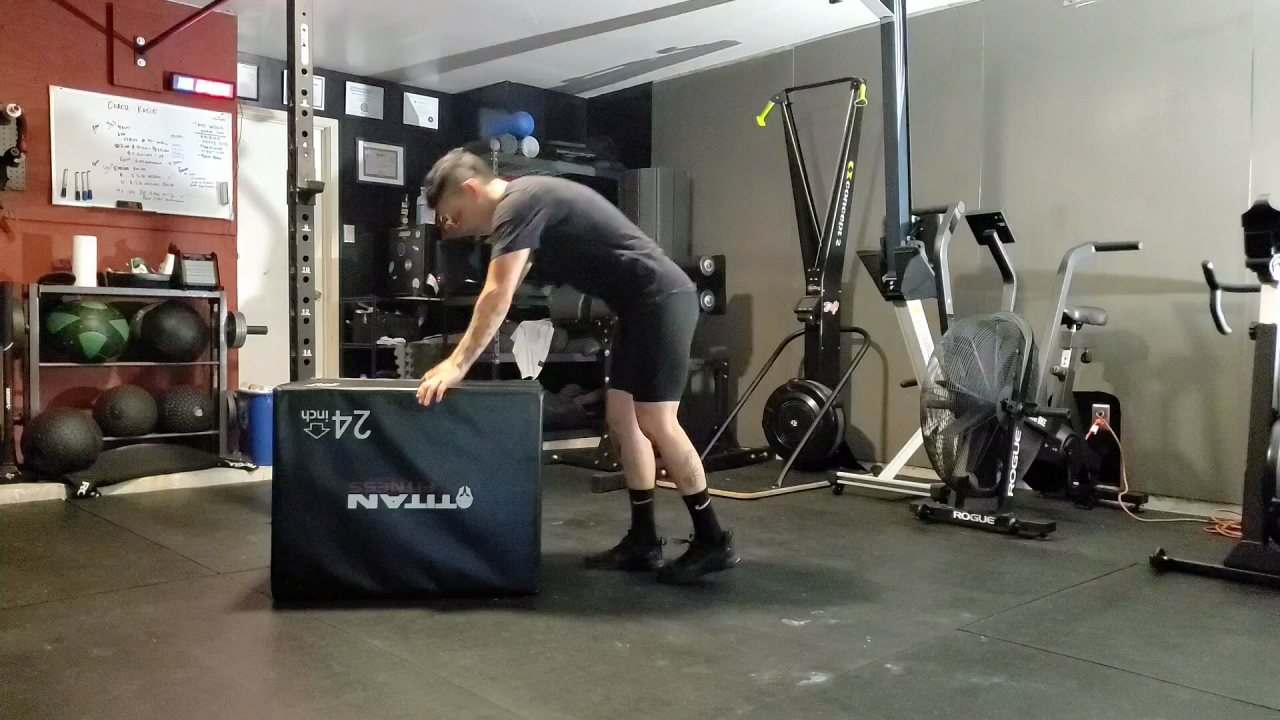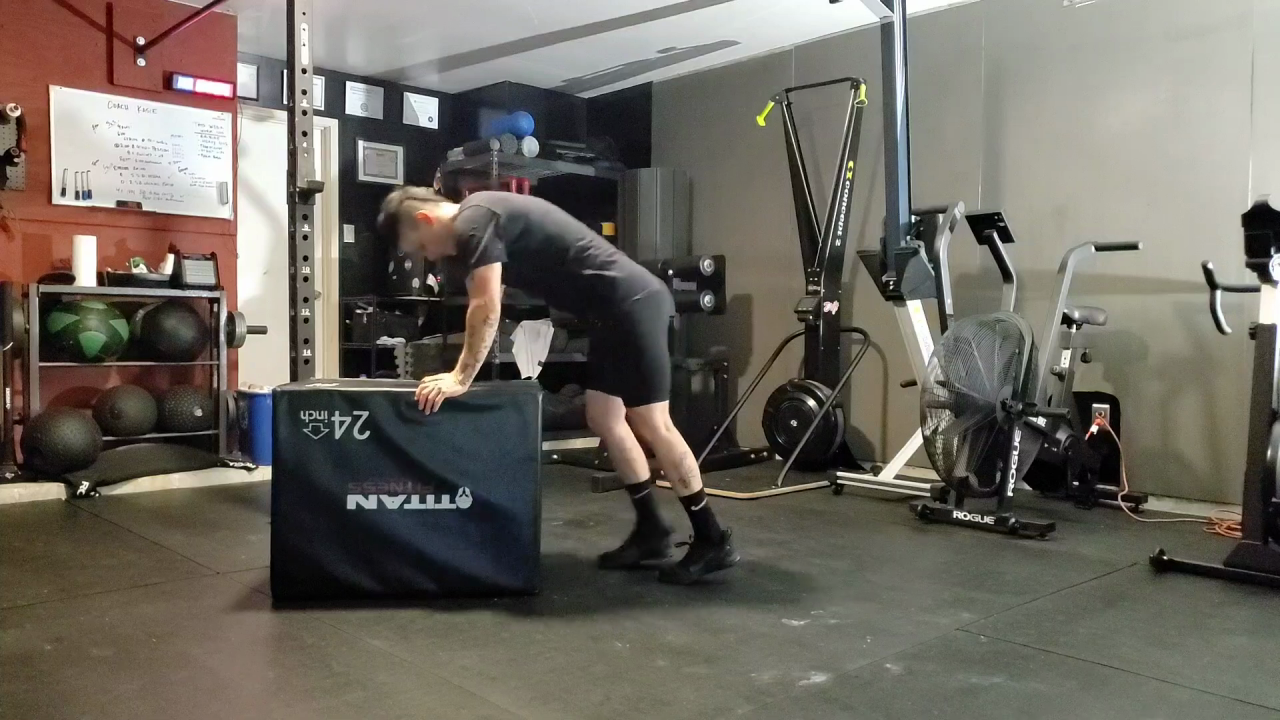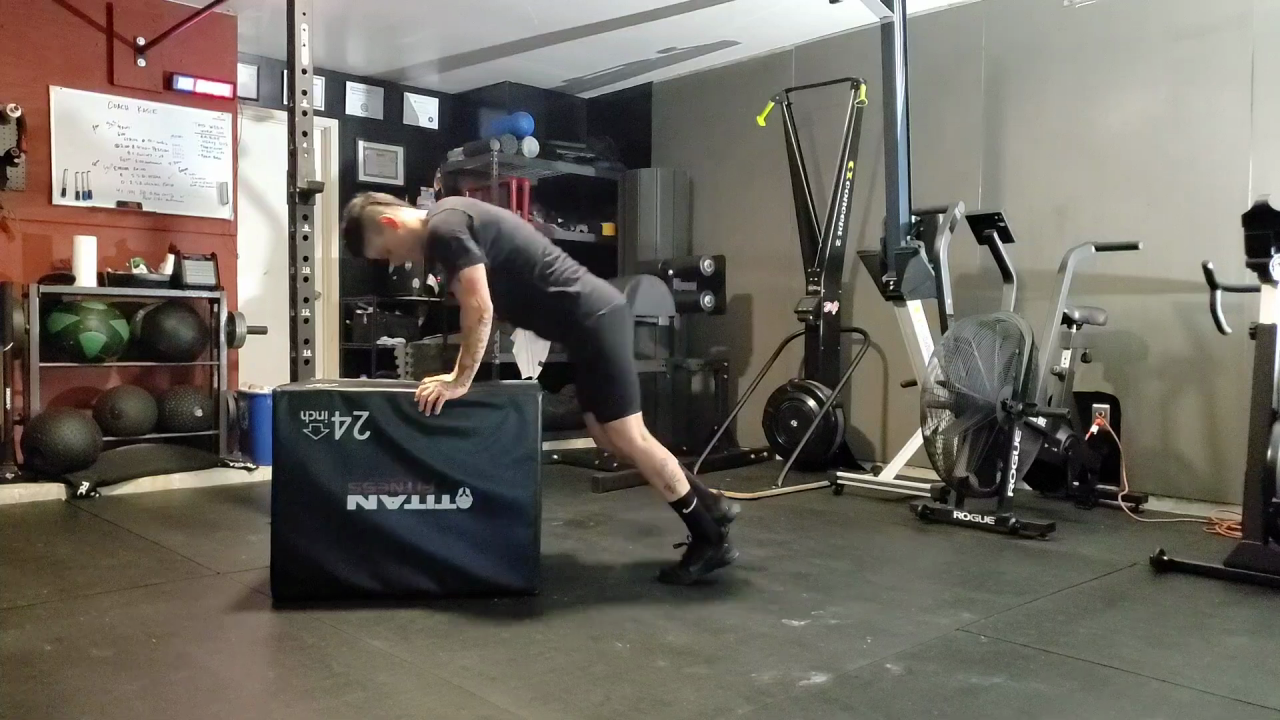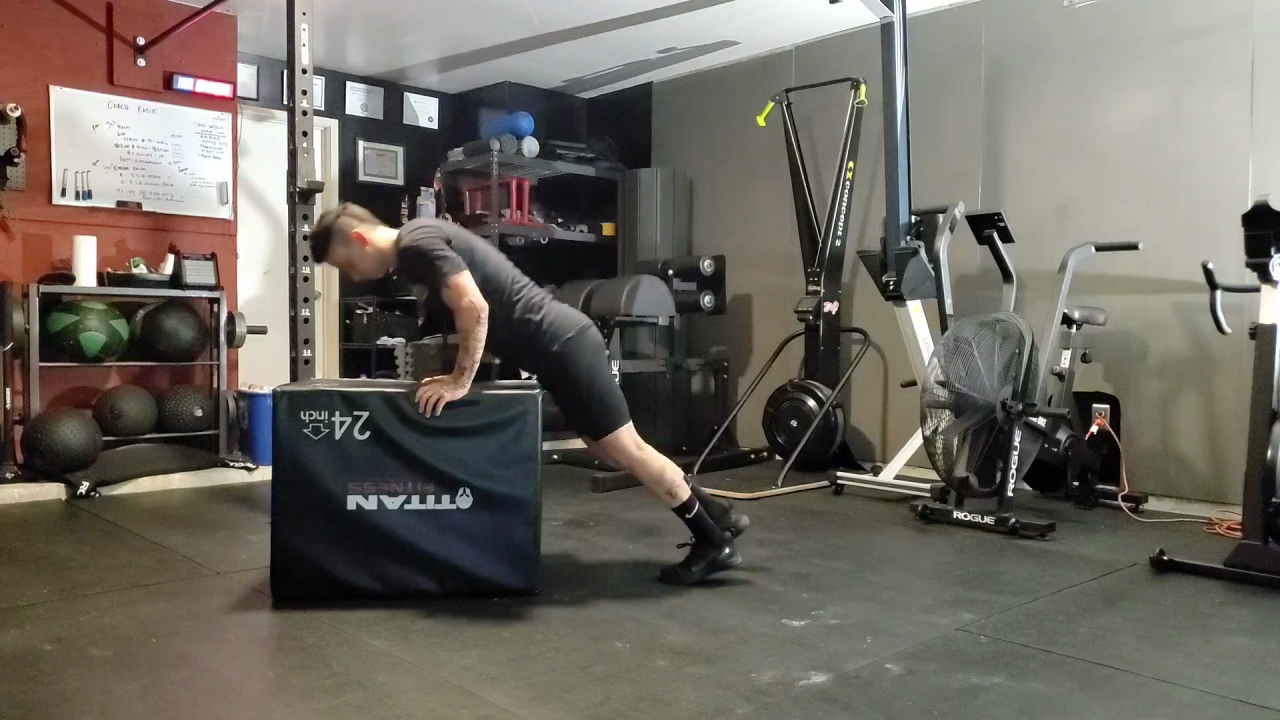
dt=0.2s
person 1, frame 1
left shoulder: (519, 203)
right shoulder: (521, 203)
left elbow: (499, 295)
right elbow: (502, 293)
left wrist: (458, 364)
left hip: (662, 298)
right hip: (641, 304)
left knee: (657, 423)
right knee: (623, 418)
left ankle: (714, 541)
right ankle: (642, 541)
person 1, frame 2
left shoulder: (471, 221)
right shoulder: (480, 216)
left elbow: (486, 308)
right elbow: (486, 307)
left wrist: (462, 378)
right wrist: (464, 371)
left hip: (631, 300)
right hip: (617, 305)
left knee: (650, 425)
right knee: (602, 418)
left ankle: (713, 540)
right ankle: (650, 530)
person 1, frame 3
left shoulder: (443, 227)
right shoulder: (447, 222)
left elbow: (479, 308)
right elbow: (477, 307)
left wrist: (461, 380)
right wrist: (460, 374)
left hip: (592, 314)
right hip: (586, 315)
left knee: (627, 435)
right knee: (606, 433)
left ankle: (711, 539)
right ankle: (707, 504)
person 1, frame 4
left shoulder: (417, 243)
right shoulder: (415, 247)
left elbow: (474, 309)
right elbow: (468, 313)
left wrist: (461, 380)
right wrist: (457, 376)
left hip: (562, 342)
right hip: (557, 341)
left knee: (624, 447)
right knee: (611, 451)
left ankle: (714, 538)
right ankle: (719, 515)
